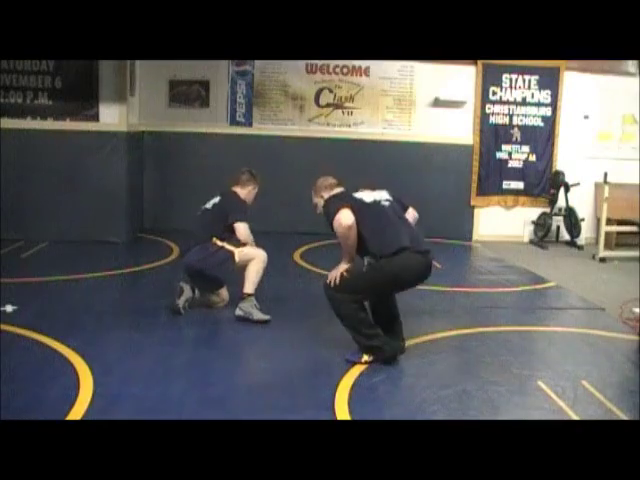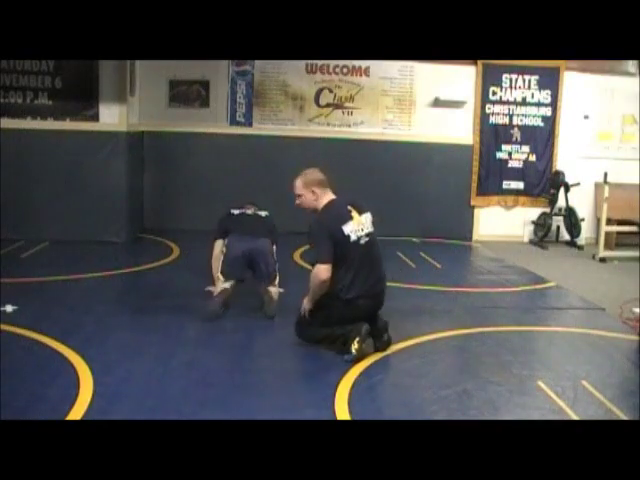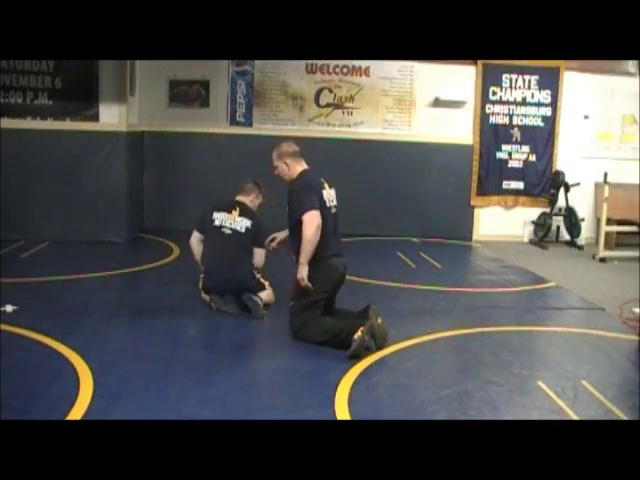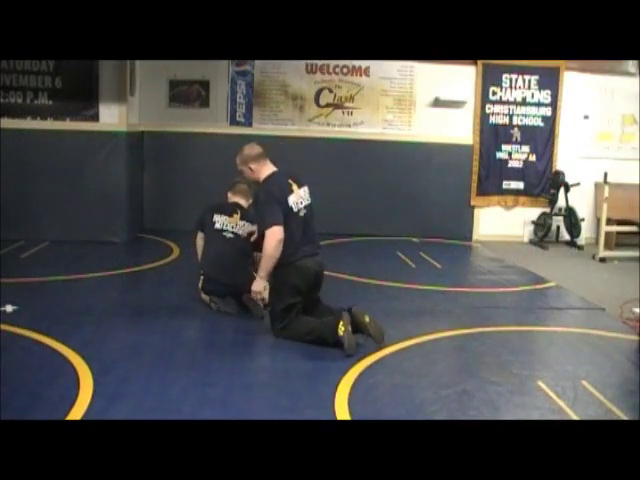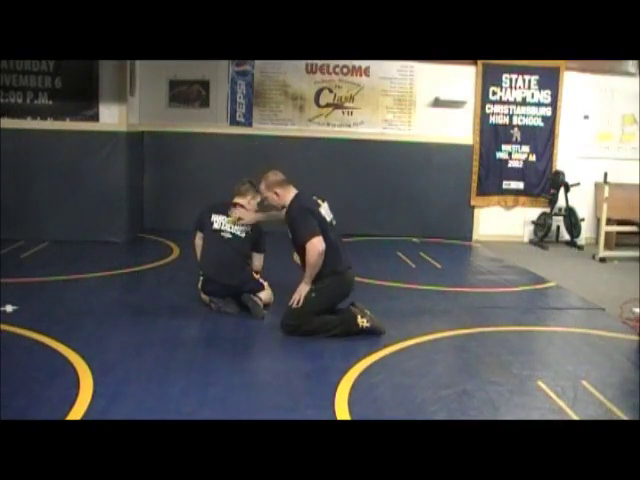
dt=1s
person 1, frame 1
left shoulder: (333, 202)
right shoulder: (377, 194)
left elbow: (346, 222)
right elbow: (412, 215)
left wrist: (347, 261)
left hip: (394, 261)
right hip: (422, 259)
left knee: (337, 289)
right knee: (378, 285)
left ankle: (375, 348)
right ankle: (393, 341)
person 1, frame 2
left shoulder: (321, 223)
right shoulder: (358, 209)
left elbow: (322, 275)
left wrist: (309, 300)
left hip: (351, 300)
right hip: (376, 295)
left knee: (304, 325)
left ankle: (352, 335)
right ankle: (374, 326)
person 1, frame 3
left shoulder: (301, 186)
right shoulder: (317, 181)
left elbow: (313, 223)
left wrist: (302, 264)
right wrist: (286, 234)
left hip: (320, 266)
right hip: (335, 263)
left knee: (301, 324)
right knee: (322, 313)
left ankle: (354, 332)
right ankle: (365, 318)
person 1, frame 4
left shoulder: (265, 193)
right shoulder: (294, 180)
left elbow: (276, 237)
left wrist: (261, 277)
right wrist: (263, 226)
left hip: (292, 268)
right hip: (314, 262)
left knee: (282, 325)
right knee: (311, 307)
left ankle: (334, 328)
right ankle: (351, 317)
person 1, frame 5
left shoulder: (299, 210)
right shoulder: (304, 201)
left elbow: (317, 247)
left wrist: (306, 282)
right wrist: (257, 216)
left hip: (333, 279)
right hip: (338, 275)
left knee: (290, 323)
right knee: (302, 311)
left ankle: (352, 321)
right ankle: (351, 313)
person 2, frame 1
left shoulder: (218, 201)
right shoulder: (236, 202)
right elbow: (244, 237)
right wrist: (252, 248)
left hip: (192, 260)
right hip: (206, 253)
left knee: (221, 299)
right knee: (260, 256)
left ankle: (190, 293)
right ankle: (247, 303)
person 2, frame 2
left shoulder: (227, 216)
right shoulder: (267, 218)
left elbow: (216, 253)
right elbow: (272, 252)
left wrist: (217, 281)
right wrist: (274, 284)
left hip: (234, 244)
right hip: (263, 246)
left knee: (222, 285)
right knee: (273, 289)
left ankle: (223, 293)
right ankle: (269, 294)
person 2, frame 3
left shoulder: (212, 210)
right shoulder: (254, 220)
left elbow: (194, 241)
right elbow: (258, 263)
left hip: (211, 276)
right hip: (242, 277)
left knee: (205, 293)
right knee: (268, 295)
left ankle: (215, 300)
right ankle: (256, 300)
person 2, frame 4
left shoulder: (210, 211)
right shoulder: (253, 222)
left elbow: (200, 240)
left hip: (212, 279)
right hip: (241, 281)
left knee: (204, 293)
left ankle: (217, 301)
right ankle: (251, 299)
person 2, frame 5
left shoulder: (209, 211)
right shoulder: (254, 225)
left elbow: (199, 240)
right elbow: (257, 266)
left hip: (211, 281)
right hip: (241, 282)
left knee: (204, 293)
right knee: (267, 294)
left ankle: (217, 301)
right ankle: (254, 300)
